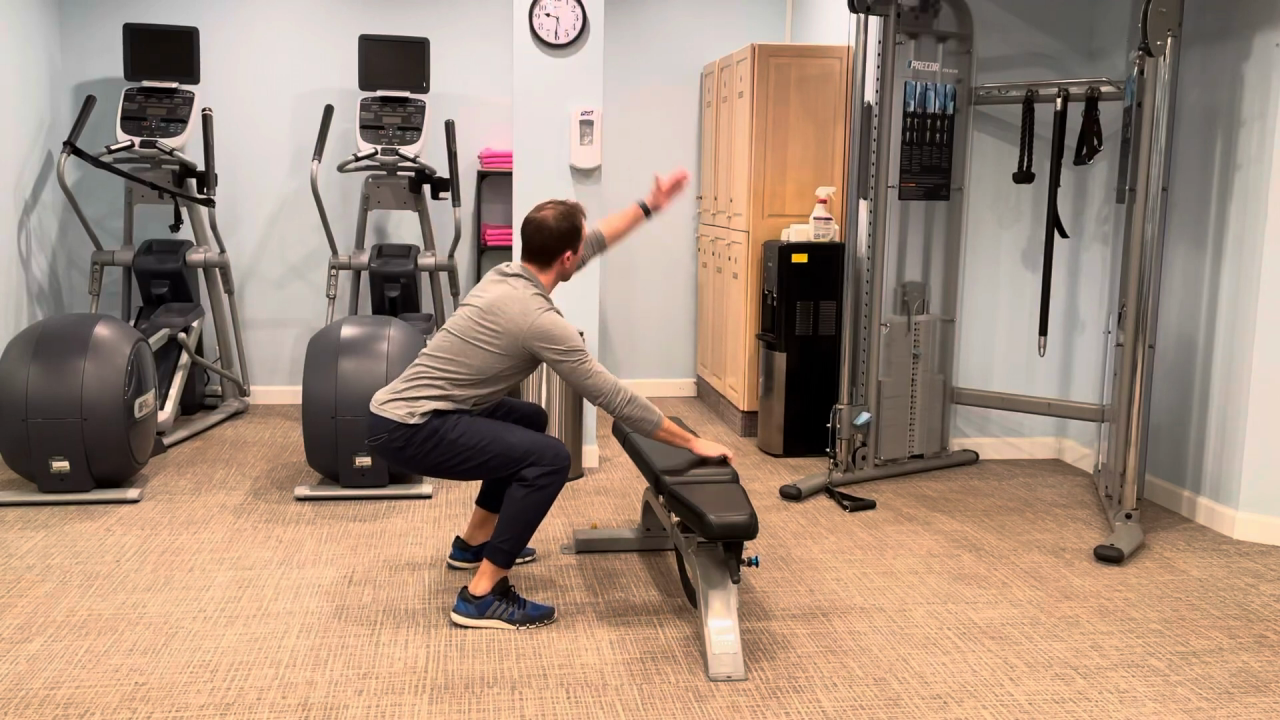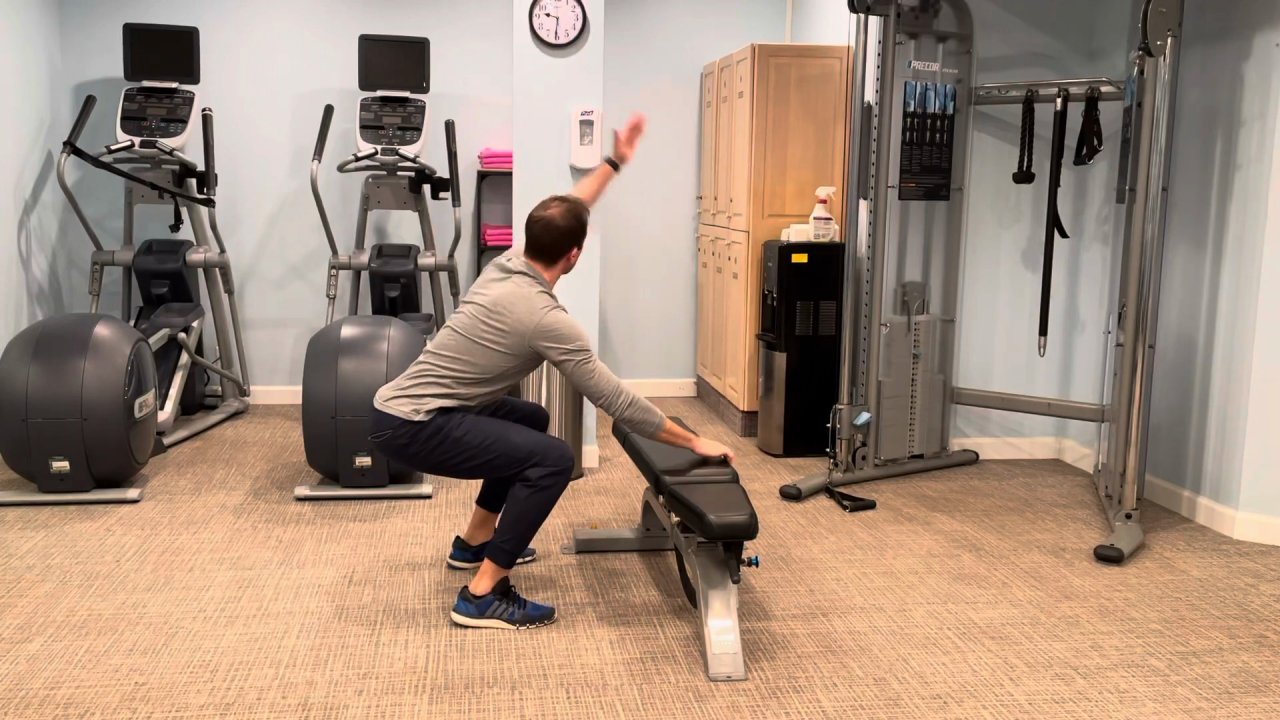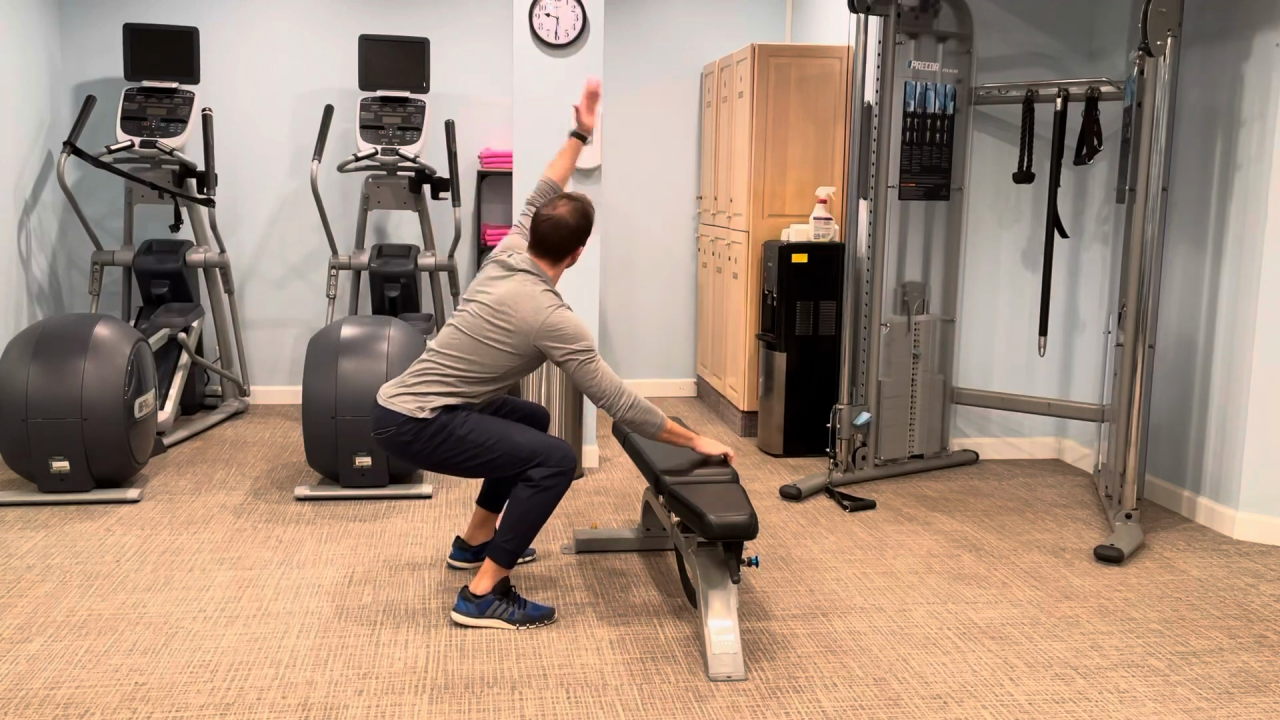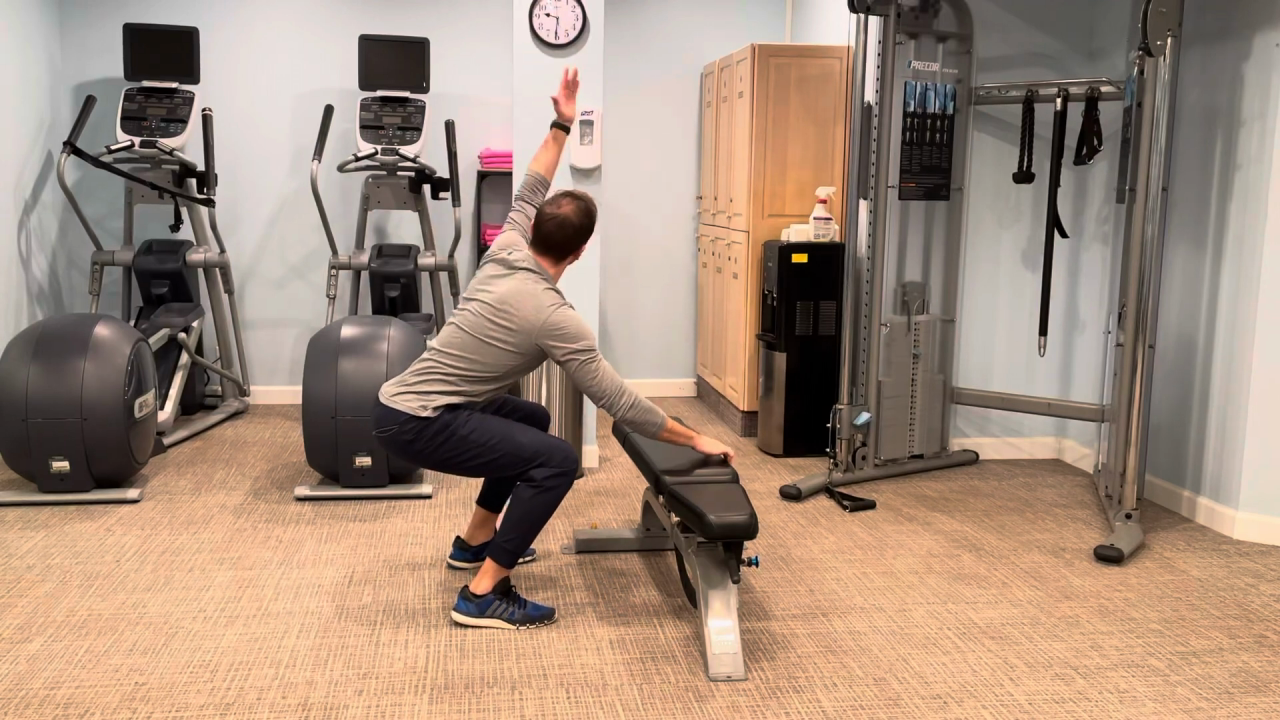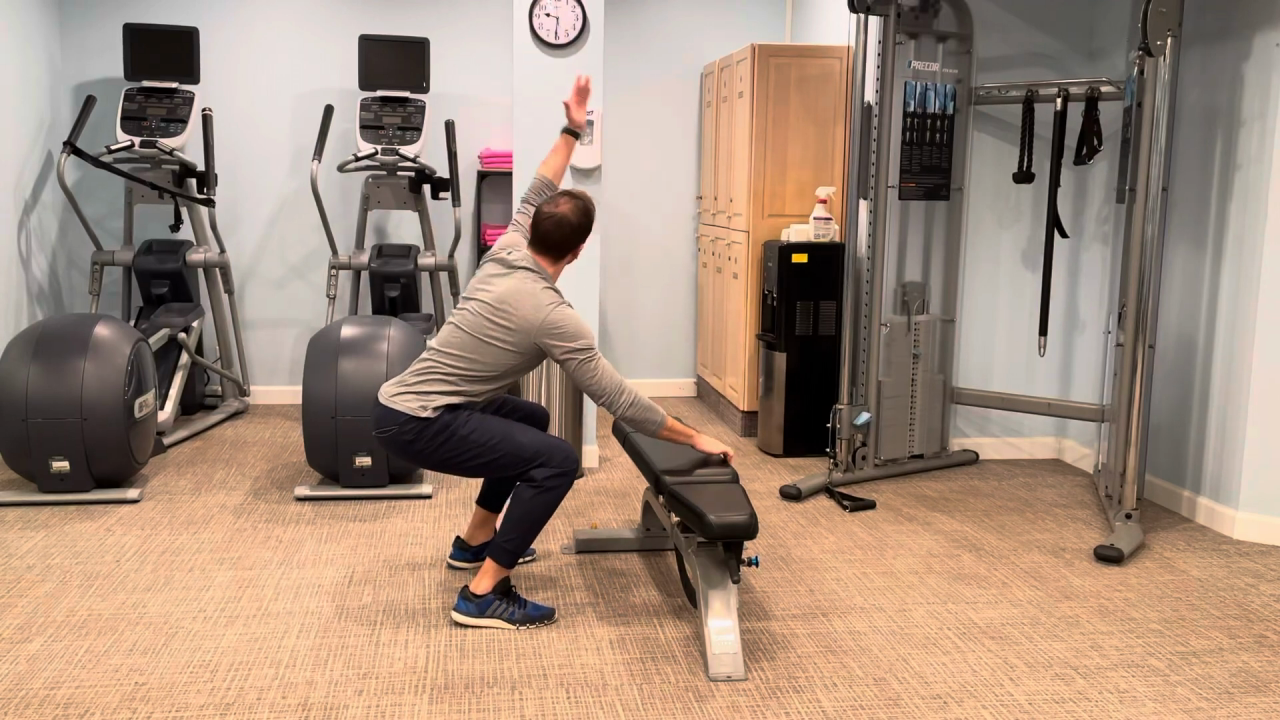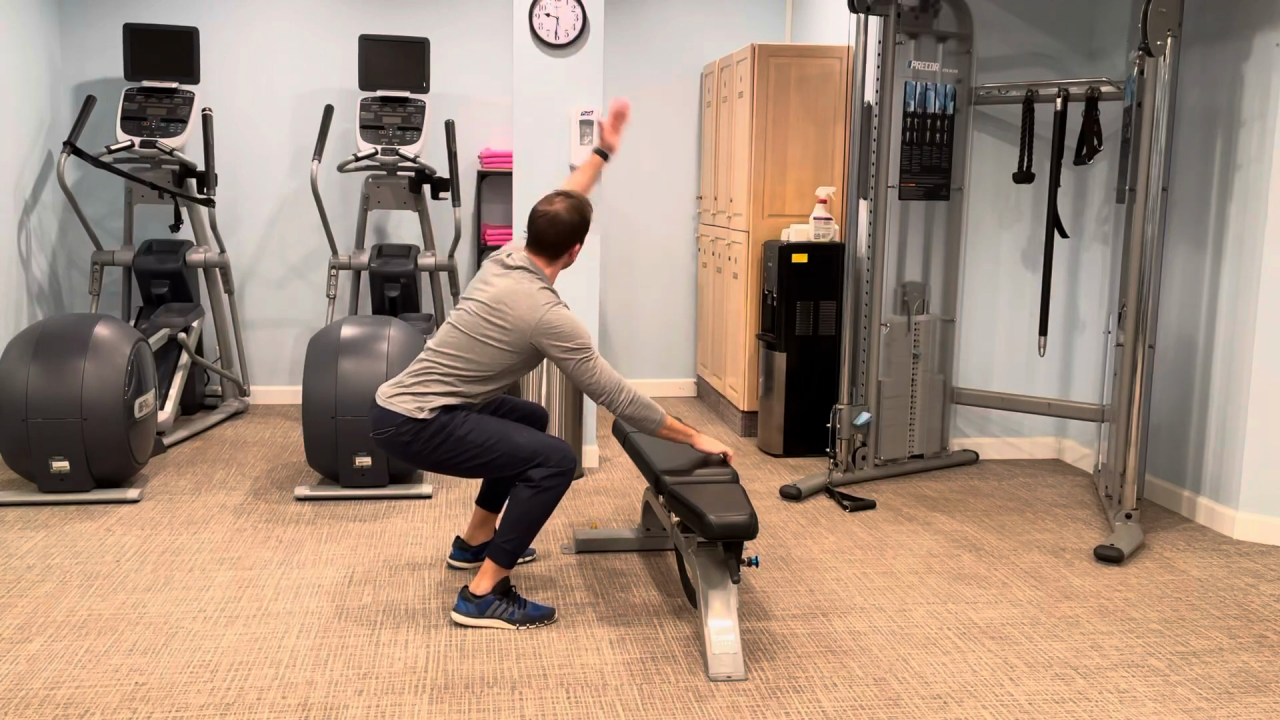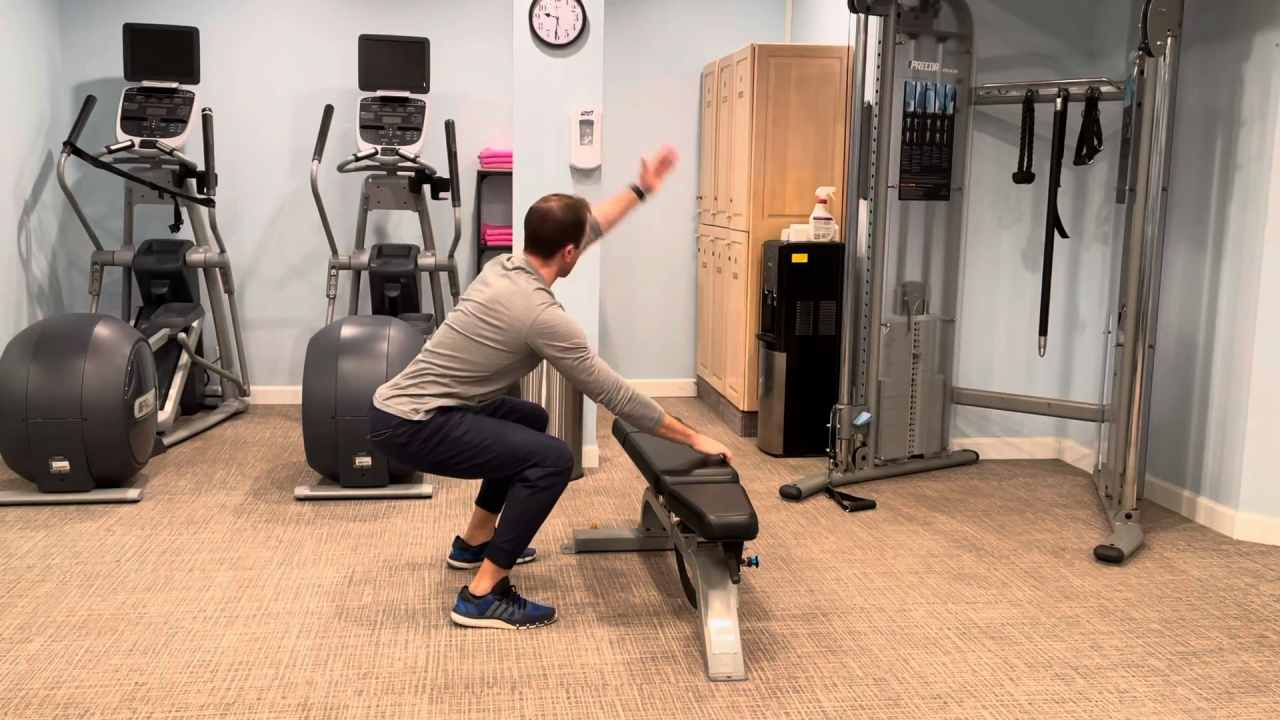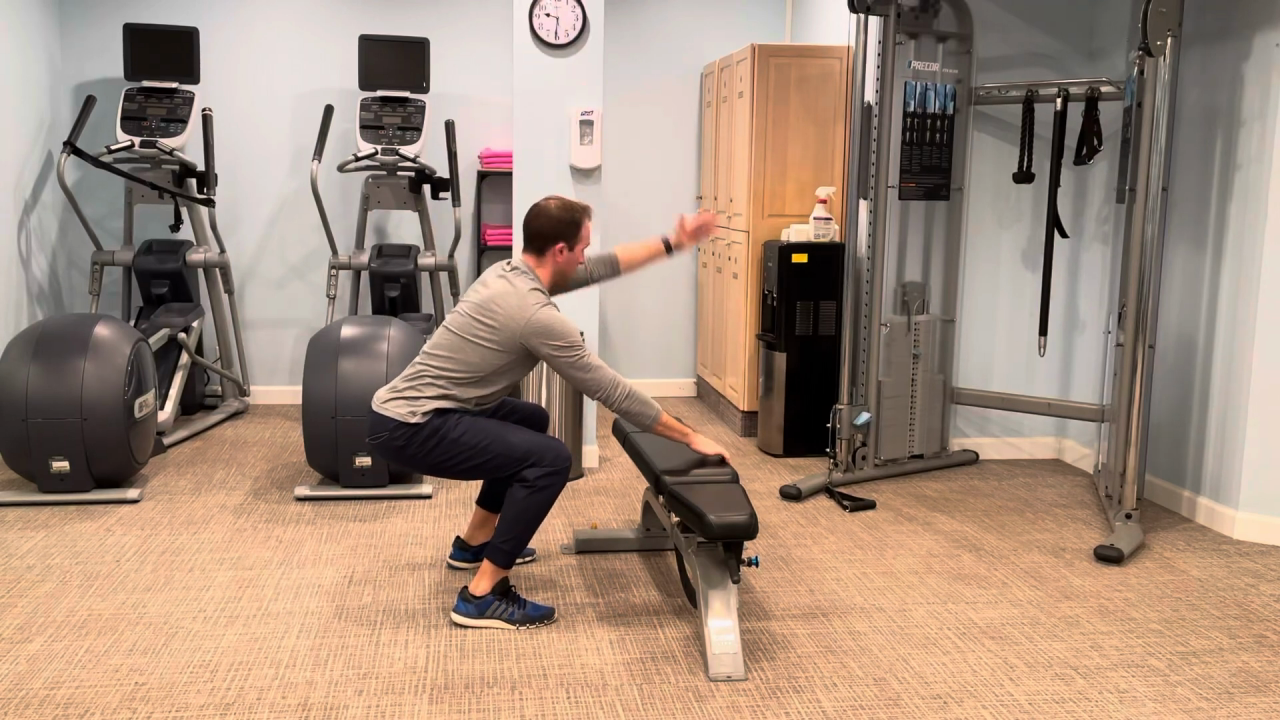
dt=0.1s
person 1, frame 1
left shoulder: (506, 277)
right shoulder: (541, 322)
left elbow: (582, 246)
right elbow: (615, 398)
left wrist: (648, 208)
right wrist: (692, 441)
left hip: (404, 415)
right hip: (407, 429)
left knee: (529, 422)
right knee: (548, 459)
left ankle: (475, 543)
right ankle: (481, 598)
person 1, frame 2
left shoulder: (503, 267)
right shoulder: (543, 319)
left elbow: (562, 218)
right elbow: (617, 401)
left wrist: (614, 162)
right wrist: (694, 442)
left hip: (408, 408)
right hip: (409, 426)
left knee: (528, 423)
right knee: (551, 460)
left ankle: (475, 543)
right ankle: (482, 596)
person 1, frame 3
left shoulder: (504, 259)
right shoulder: (549, 318)
left elbow: (542, 198)
right elbow: (618, 401)
left wrist: (580, 137)
right wrist: (695, 440)
left hip: (407, 405)
right hip: (413, 425)
left knee: (531, 422)
right knee: (555, 461)
left ankle: (475, 542)
right ankle: (482, 595)
person 1, frame 4
left shoulder: (502, 257)
right shoulder: (551, 316)
left elbow: (530, 192)
right elbow: (618, 400)
left wrist: (562, 124)
right wrist: (695, 440)
left hip: (408, 403)
right hip: (414, 423)
left knee: (531, 423)
right knee: (556, 461)
left ankle: (475, 541)
right ankle: (482, 594)
person 1, frame 5
left shoulder: (501, 257)
right shoulder: (549, 315)
left elbow: (537, 198)
right elbow: (618, 398)
left wrist: (571, 132)
right wrist: (694, 438)
left hip: (409, 403)
right hip: (414, 423)
left knee: (530, 420)
right knee: (556, 460)
left ankle: (476, 541)
right ankle: (482, 595)
person 1, frame 6
left shoulder: (502, 263)
right shoulder: (546, 315)
left elbow: (552, 213)
right elbow: (617, 397)
left wrist: (603, 151)
right wrist: (694, 437)
left hip: (407, 404)
right hip: (413, 423)
left knee: (530, 421)
right knee: (554, 460)
left ankle: (475, 542)
right ankle: (482, 595)
person 1, frame 7
left shoulder: (504, 268)
right shoulder: (540, 315)
left elbow: (582, 231)
right elbow: (613, 393)
left wrist: (640, 190)
right wrist: (693, 438)
left hip: (406, 409)
right hip: (409, 425)
left knee: (528, 424)
right knee: (550, 460)
left ankle: (476, 541)
right ankle: (482, 597)
person 1, frame 8
left shoulder: (505, 275)
right shoulder: (537, 315)
left elbow: (594, 268)
right elbow: (612, 391)
left wrist: (669, 245)
right wrist: (690, 437)
left hip: (407, 412)
right hip: (406, 429)
left knee: (529, 422)
right knee: (549, 459)
left ankle: (475, 543)
right ankle: (481, 597)
